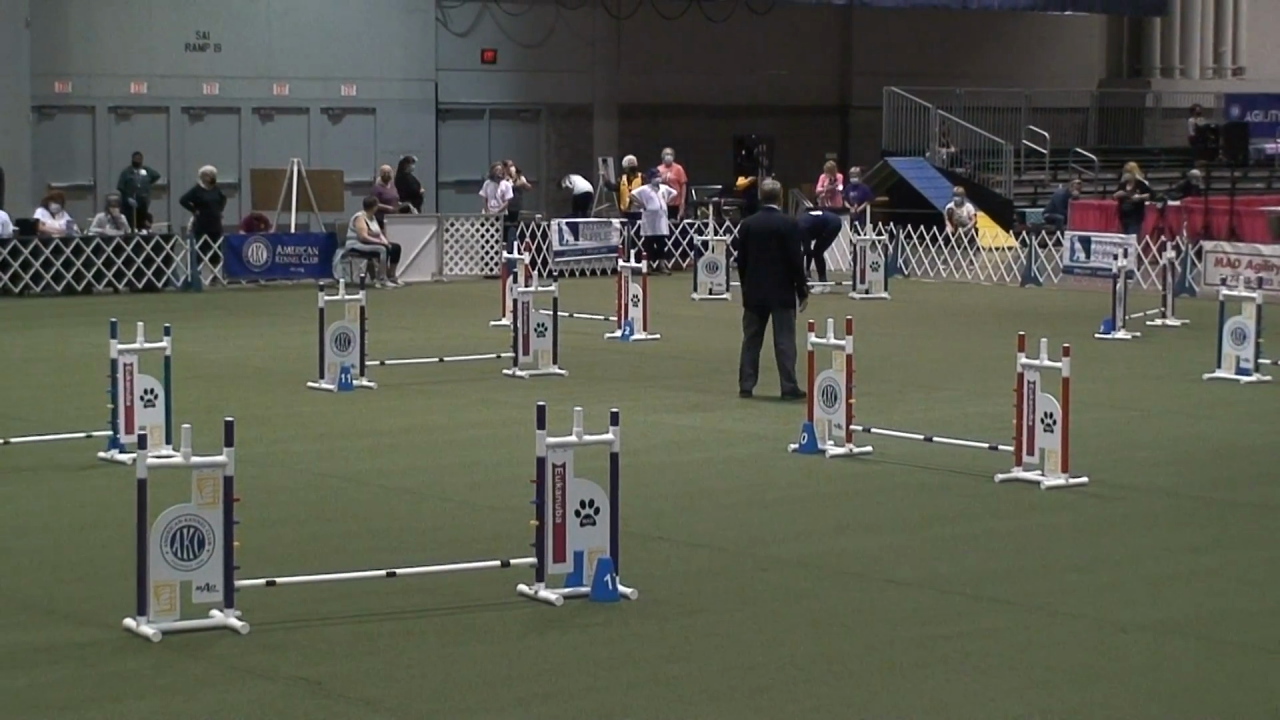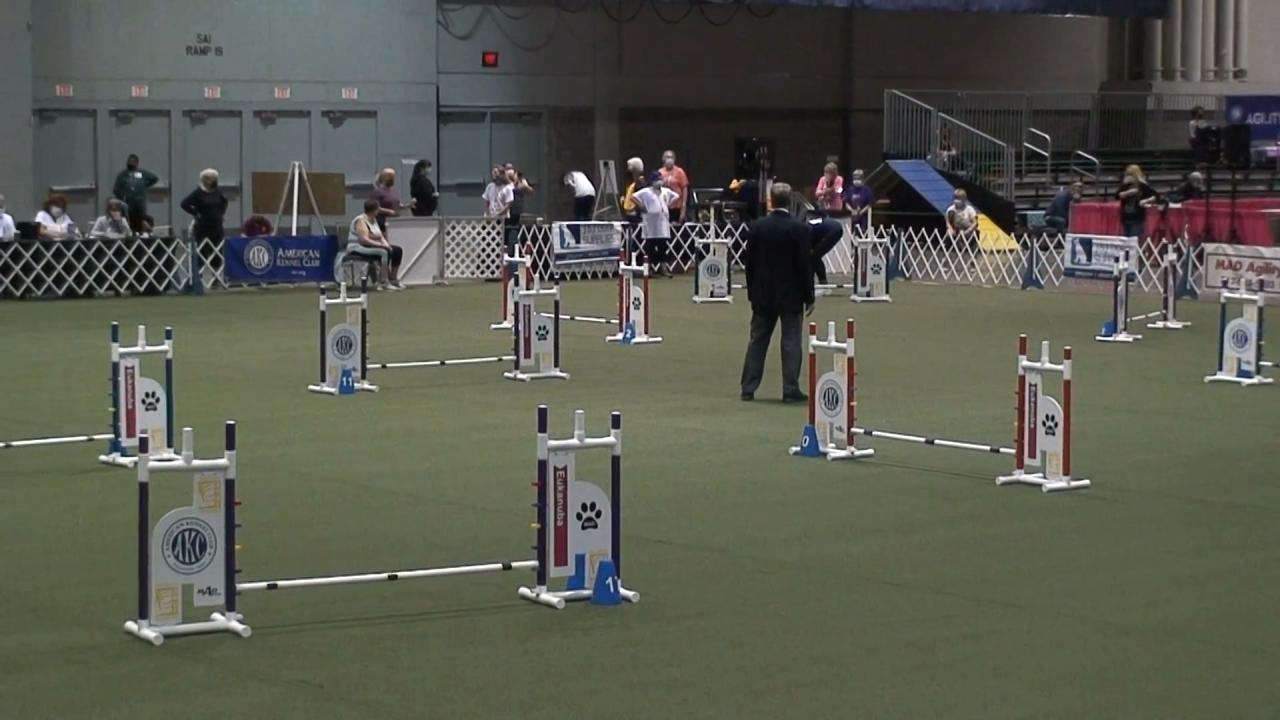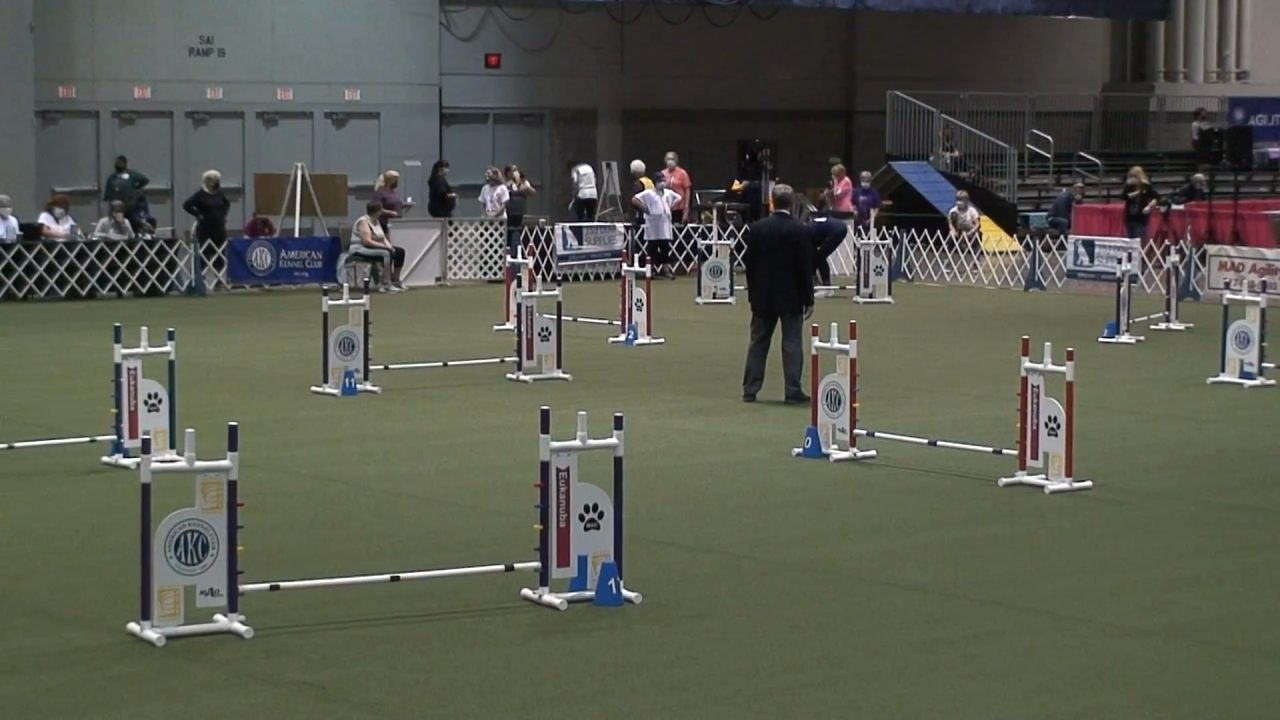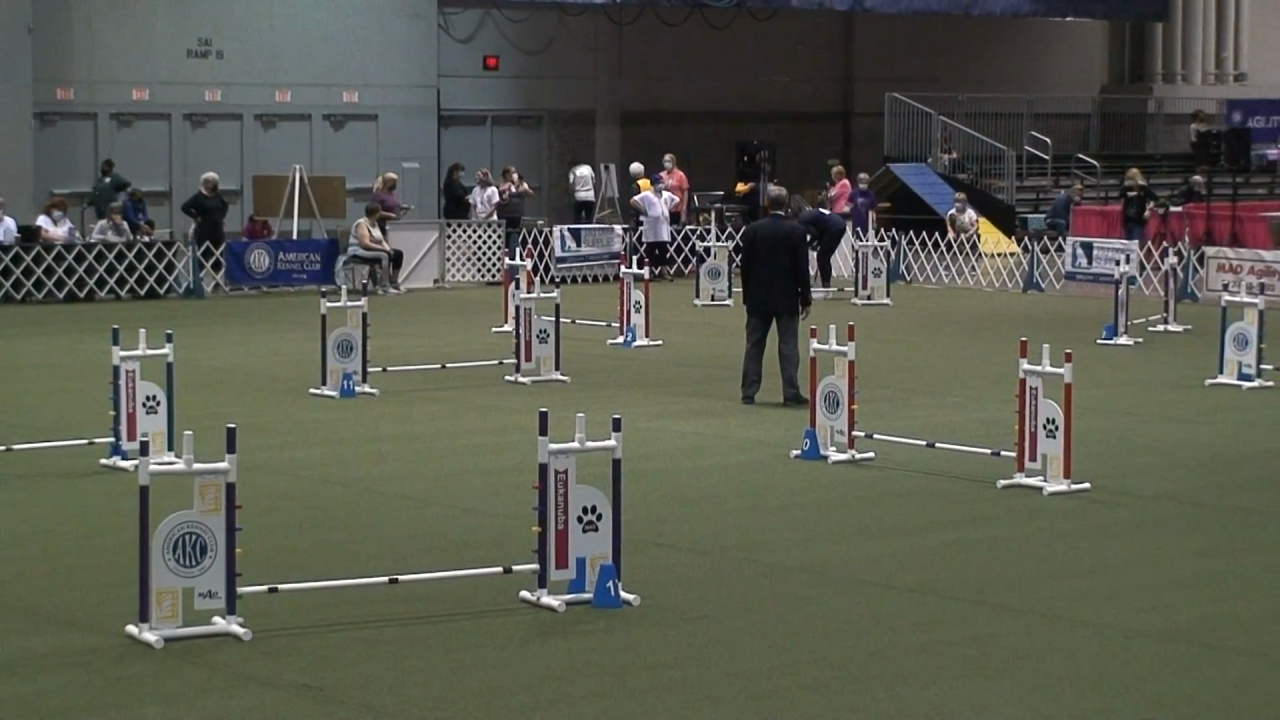
dt=0.5s
person 1, frame 1
left shoulder: (747, 224)
right shoulder: (789, 224)
left elbow: (740, 259)
right elbow: (796, 261)
left wrist: (747, 286)
right wrist: (802, 292)
left hip: (754, 291)
right hip: (782, 291)
left knee: (751, 339)
right knee: (784, 340)
left ankle: (746, 386)
right ankle: (788, 387)
person 1, frame 2
left shoulder: (756, 227)
right shoulder: (799, 228)
left elbow: (749, 262)
right elbow: (805, 265)
left wrist: (752, 291)
right wrist: (809, 296)
left hip: (762, 294)
right hip: (790, 295)
left knee: (757, 340)
right knee: (791, 342)
left ankle: (748, 388)
right ankle: (790, 389)
person 1, frame 3
left shoulder: (757, 228)
right shoulder: (800, 230)
left elbow: (749, 263)
right elbow: (805, 268)
left wrist: (753, 293)
right wrist: (808, 299)
left hip: (762, 296)
right hip: (790, 296)
left knee: (758, 342)
right knee: (791, 344)
left ankle: (750, 389)
right ankle: (793, 391)
person 1, frame 4
left shoulder: (752, 230)
right shoulder: (796, 231)
left elbow: (744, 265)
right elbow: (802, 268)
left wrist: (747, 295)
right wrist: (806, 299)
left hip: (757, 297)
right hip: (786, 298)
left knee: (754, 344)
right knee: (788, 345)
left ankle: (748, 392)
right ankle: (791, 393)
